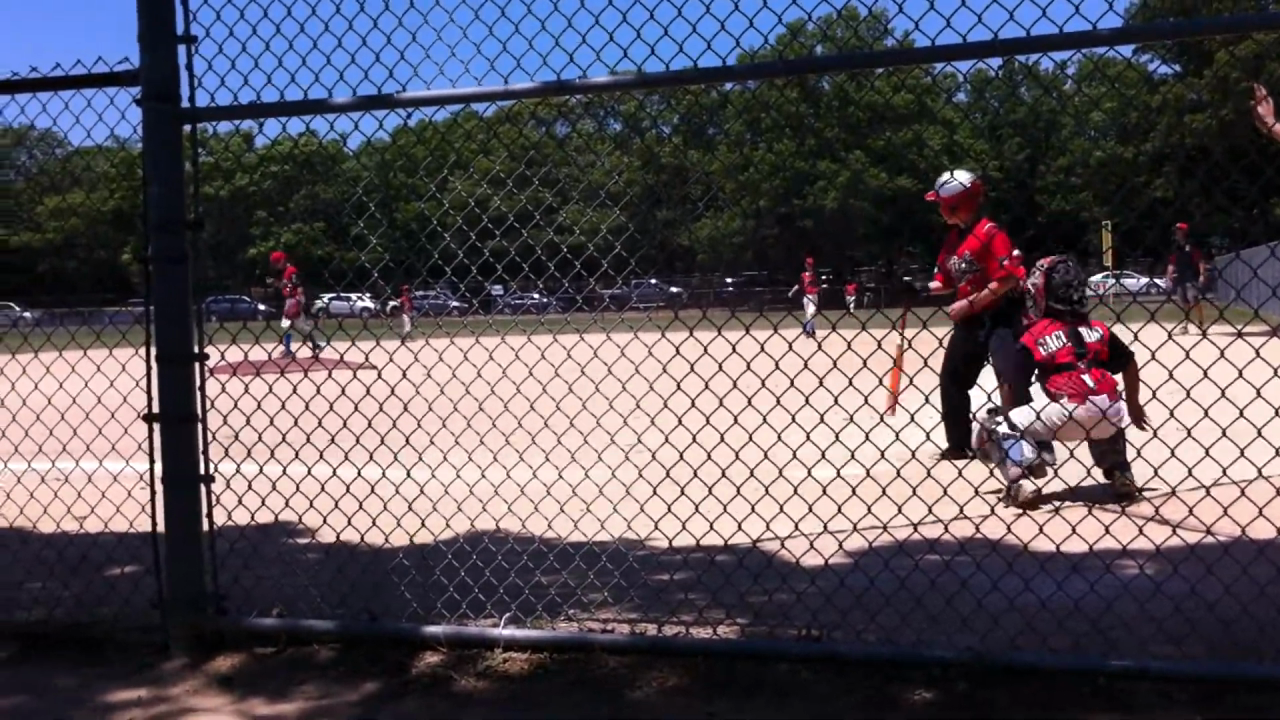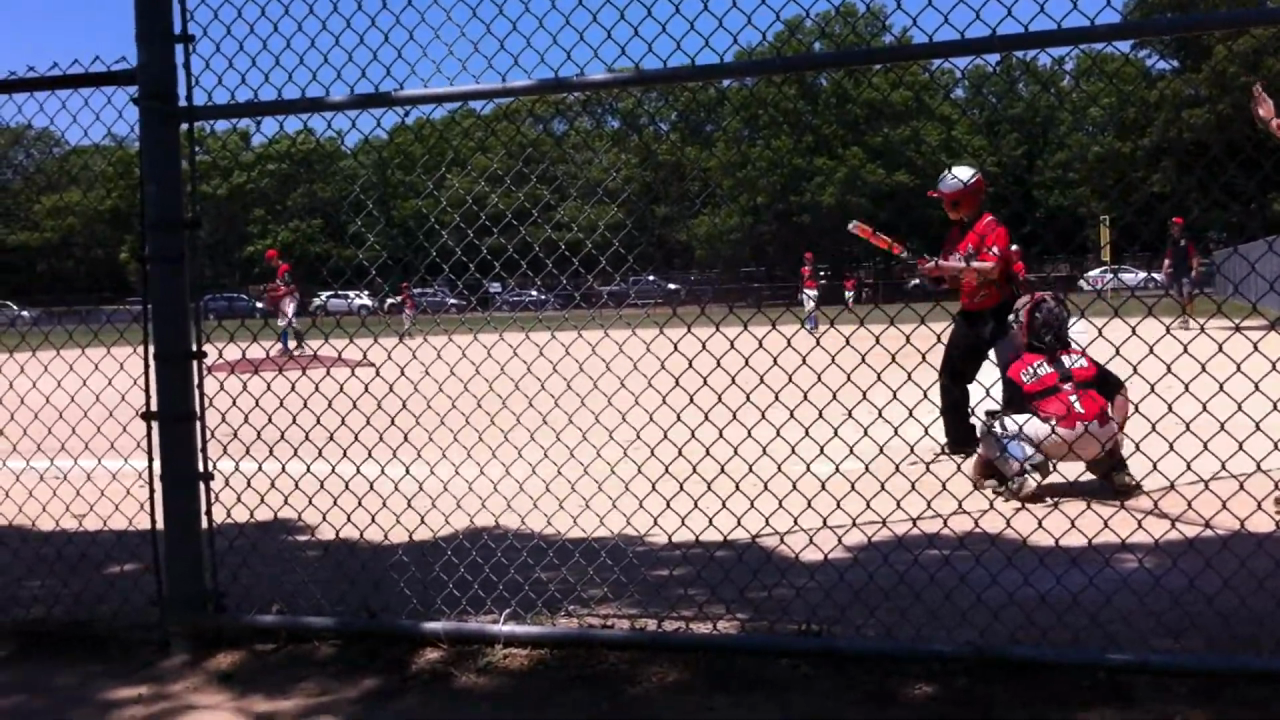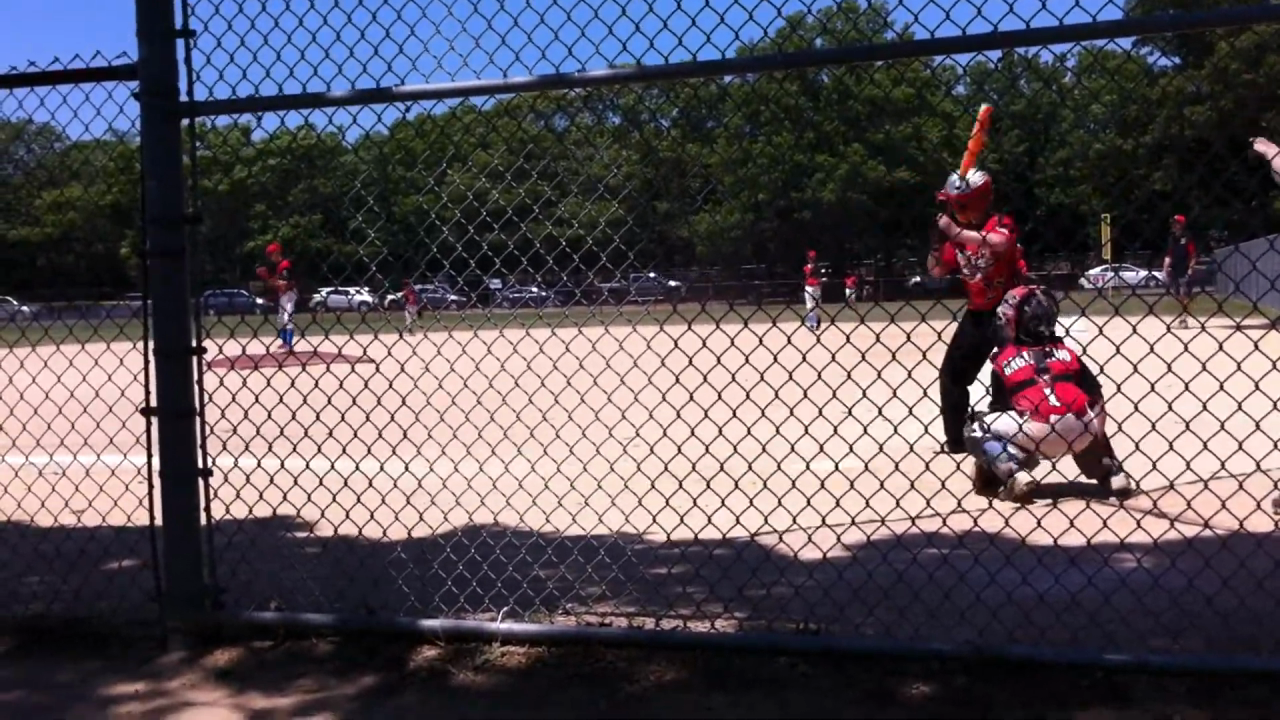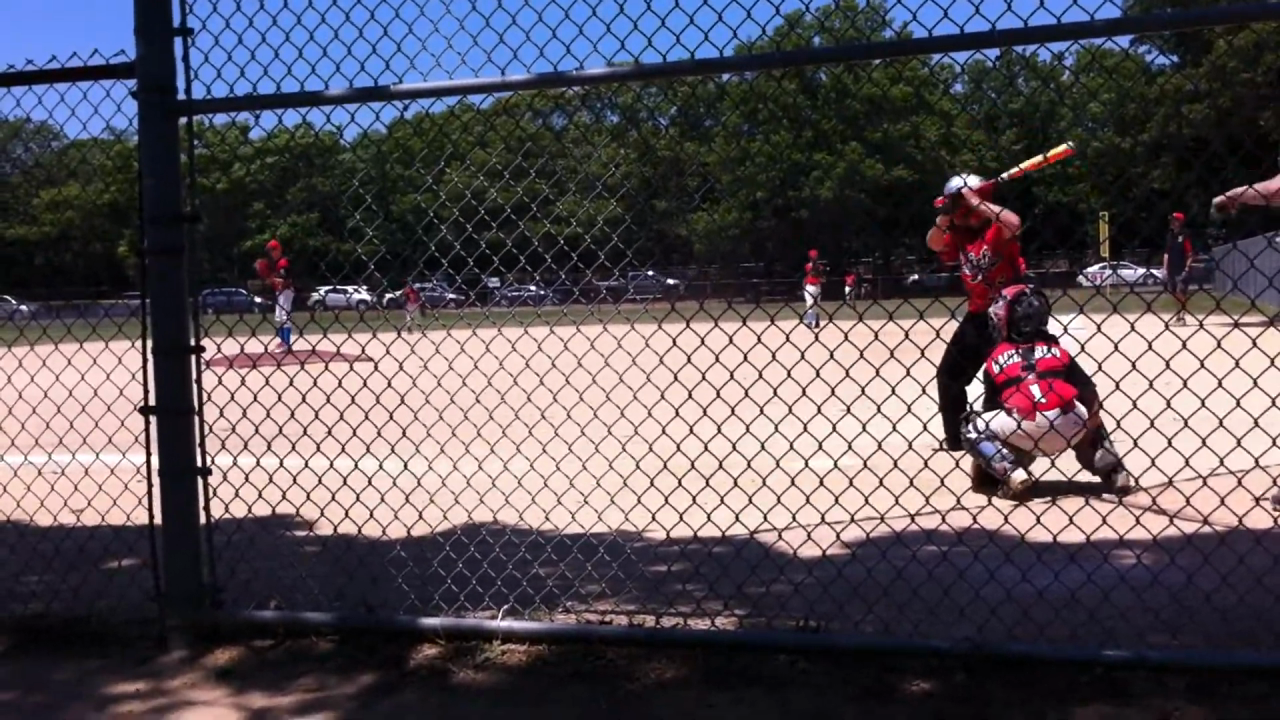
dt=0.2s
person 1, frame 1
left shoulder: (991, 233)
right shoulder: (952, 238)
left elbow: (1005, 280)
right elbow: (944, 280)
left wrist: (969, 302)
right wrist: (927, 289)
left hip: (999, 317)
right hip: (968, 321)
left knee: (1010, 379)
right knee: (952, 380)
right ankle: (961, 444)
person 1, frame 2
left shoulder: (992, 227)
right shoulder: (954, 234)
left elbow: (991, 269)
right elbow: (950, 278)
left wrist: (944, 266)
right wrist: (934, 269)
left hip: (1001, 312)
right hip: (970, 315)
right knee: (951, 375)
right ankle: (961, 439)
person 1, frame 3
left shoulder: (1000, 223)
right shoulder: (960, 232)
left elbow: (997, 243)
right elbow: (937, 271)
left wrist: (955, 232)
right wrist: (941, 241)
right hip: (977, 315)
right knee: (951, 375)
right ankle: (959, 438)
person 1, frame 4
left shoulder: (1001, 229)
right shoulder: (961, 235)
left elbow: (1014, 223)
right elbow: (933, 242)
left wrist: (975, 201)
right wrist: (947, 211)
right hip: (977, 316)
right knee: (948, 374)
right ankle: (957, 435)
person 2, frame 1
left shoulder: (1034, 336)
right shoulder: (1098, 329)
left elbow: (1016, 385)
right elbow: (1130, 364)
left wrist: (990, 428)
right wrist: (1133, 404)
left hip: (1071, 411)
right hip: (1109, 409)
left knee: (998, 424)
left ankle: (1020, 483)
right ankle: (1121, 476)
person 2, frame 2
left shoulder: (1020, 368)
right shoulder: (1082, 358)
left elbow: (1011, 415)
right elbow: (1119, 393)
right wrist: (1116, 434)
left hip: (1061, 435)
right hip: (1098, 435)
left knee: (994, 426)
left ankle: (1022, 479)
right ankle: (1117, 474)
person 2, frame 3
left shoulder: (1004, 360)
right shoulder: (1066, 353)
left elbow: (997, 411)
right elbow: (1097, 399)
right wrist: (1096, 441)
left hip: (1036, 430)
right hip: (1078, 429)
left knee: (976, 430)
left ankle: (1015, 476)
right ankle: (1113, 475)
person 2, frame 4
left shoulder: (995, 359)
right shoulder: (1058, 351)
left elbow: (991, 409)
right elbow: (1091, 396)
right wrist: (1087, 439)
left hip: (1027, 427)
right hip: (1072, 425)
left knee: (973, 431)
right knee: (1091, 419)
left ankle: (1012, 474)
right ankle: (1114, 474)
